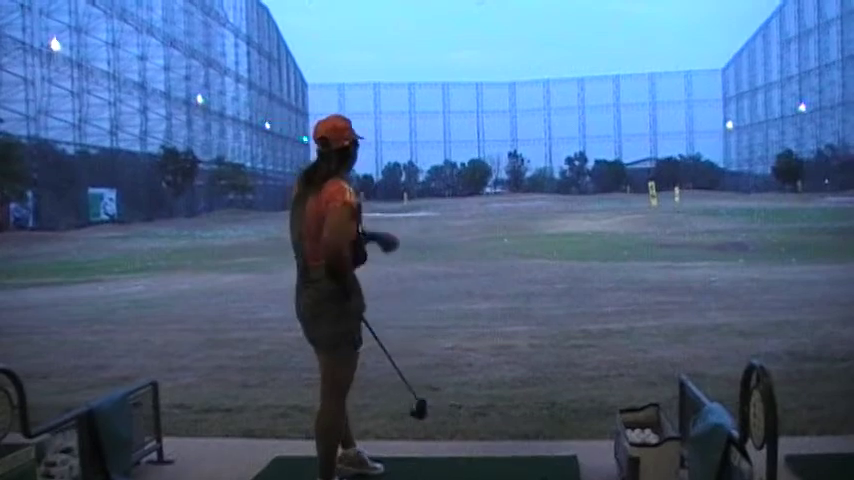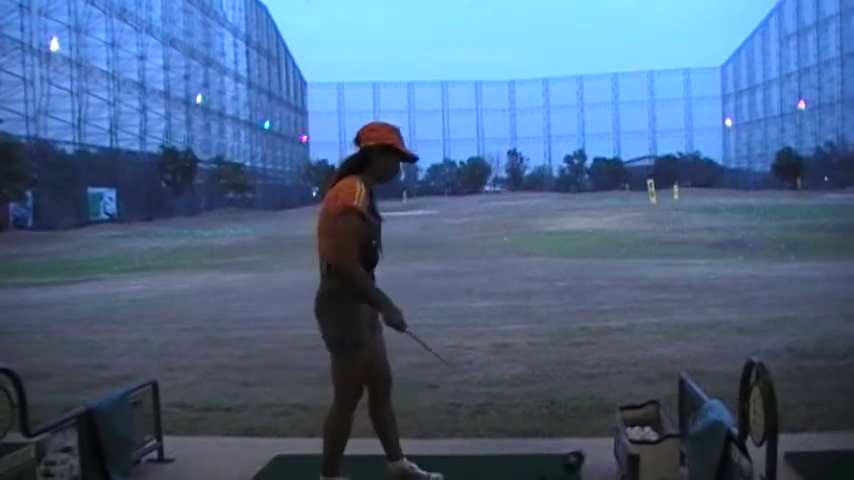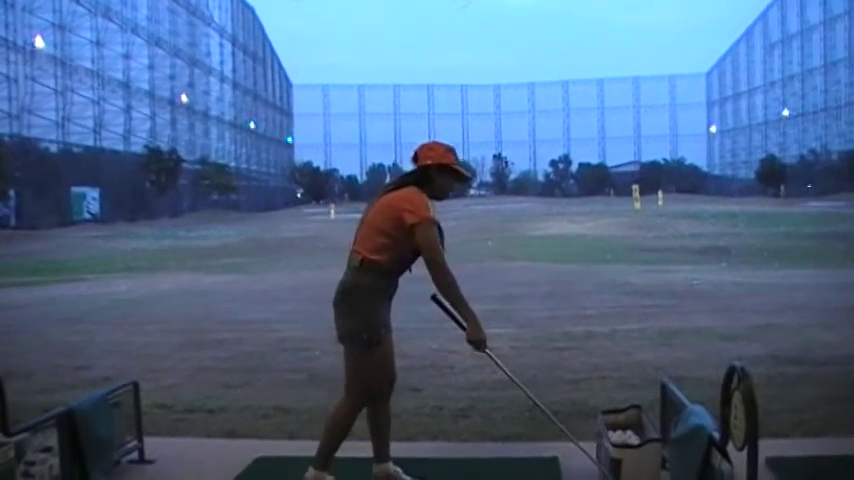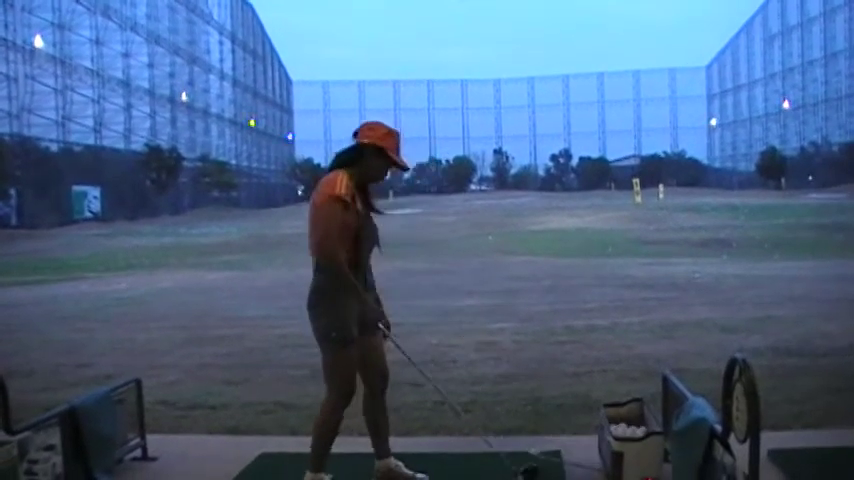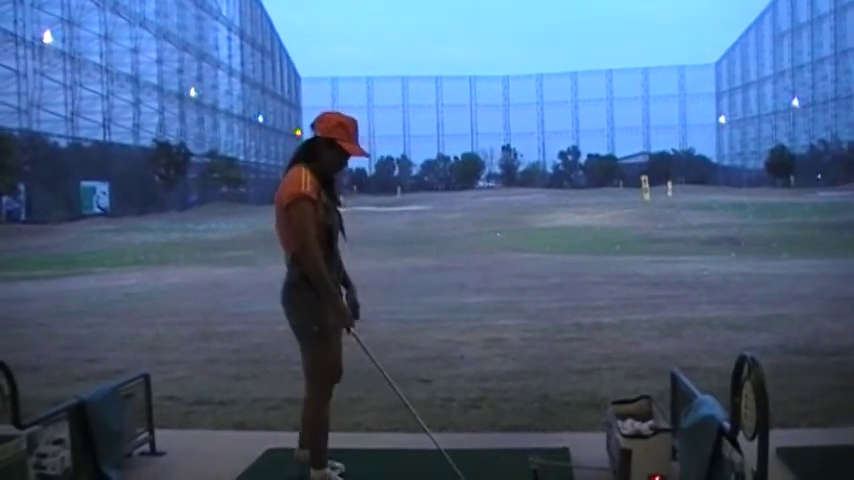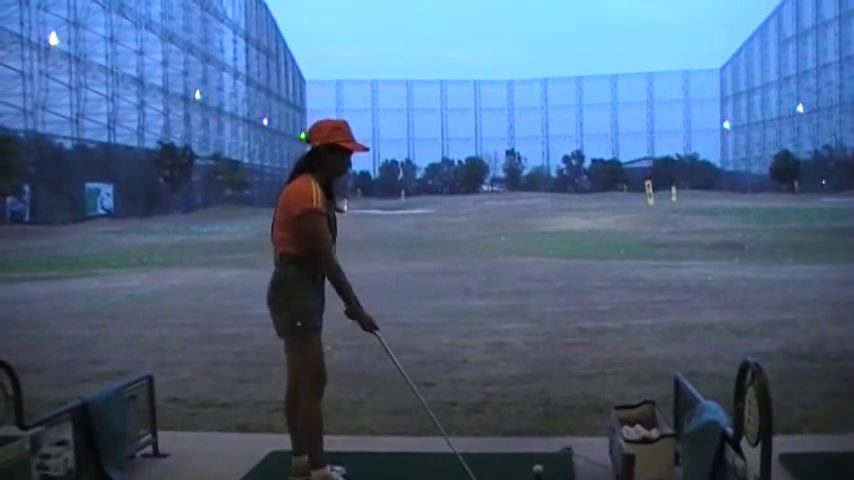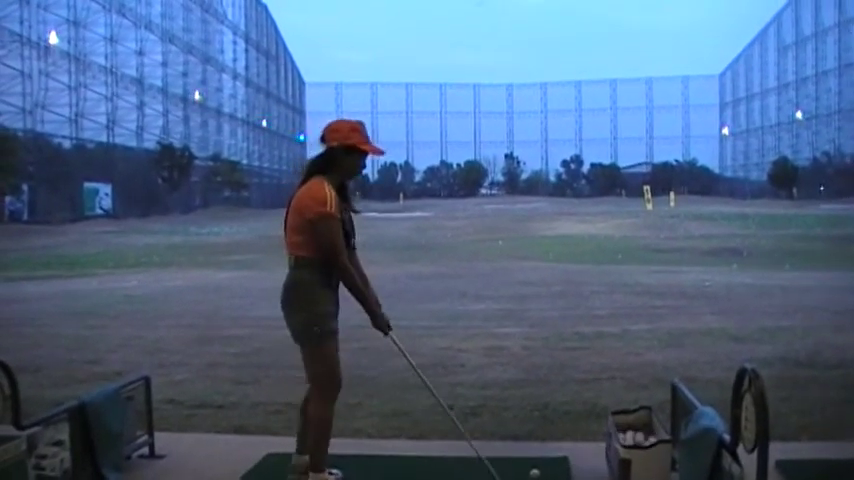
dt=0.7s
person 1, frame 1
left shoulder: (305, 187)
right shoulder: (340, 192)
right elbow: (333, 246)
left wrist: (371, 235)
right wrist: (352, 292)
left hip: (310, 293)
right hip: (333, 297)
left knee: (335, 385)
right knee: (334, 393)
person 1, frame 2
left shoulder: (358, 191)
right shoulder: (353, 192)
right elbow: (343, 260)
right wrist: (385, 305)
left hip: (357, 301)
right hip: (345, 301)
left knee: (381, 384)
right knee: (348, 396)
person 1, frame 3
left shoulder: (401, 197)
right shoulder: (416, 203)
right elbow: (438, 269)
right wrist: (471, 322)
left hip: (370, 296)
right hip: (363, 298)
left knee: (383, 384)
right knee: (359, 394)
person 1, frame 4
left shoulder: (356, 192)
right shoulder: (337, 186)
right elbow: (328, 252)
left wrist: (372, 303)
right wrist: (365, 301)
left hip: (354, 297)
right hip: (333, 297)
left knee: (377, 380)
right knee: (341, 391)
person 1, frame 5
left shoulder: (318, 185)
right shoulder: (301, 184)
right elbow: (308, 252)
left wrist: (349, 288)
right wrist: (336, 303)
left hip: (320, 292)
right hip: (309, 293)
left knee: (326, 377)
right knee: (321, 383)
person 1, frame 6
left shoulder: (315, 189)
right shoulder: (308, 192)
left elbow: (322, 256)
right elbow: (325, 258)
left wrist: (351, 298)
right wrist: (355, 308)
left hip: (300, 290)
right hip: (295, 292)
left knee: (300, 381)
right knee: (313, 383)
person 1, frame 7
left shoulder: (331, 192)
right shoulder: (321, 195)
left elbow: (348, 253)
right elbow: (339, 262)
left wrist: (371, 294)
right wrist: (372, 310)
left hip: (315, 294)
right hip: (310, 295)
left knee: (321, 383)
right knee: (327, 386)
